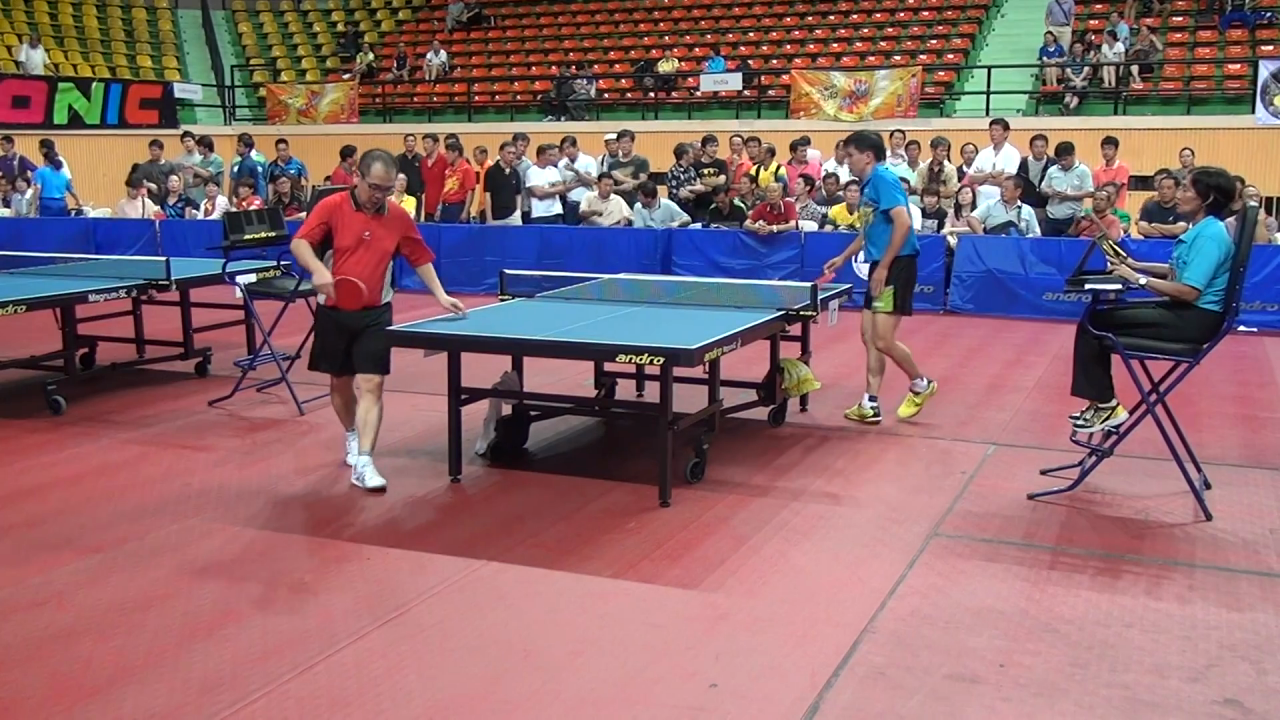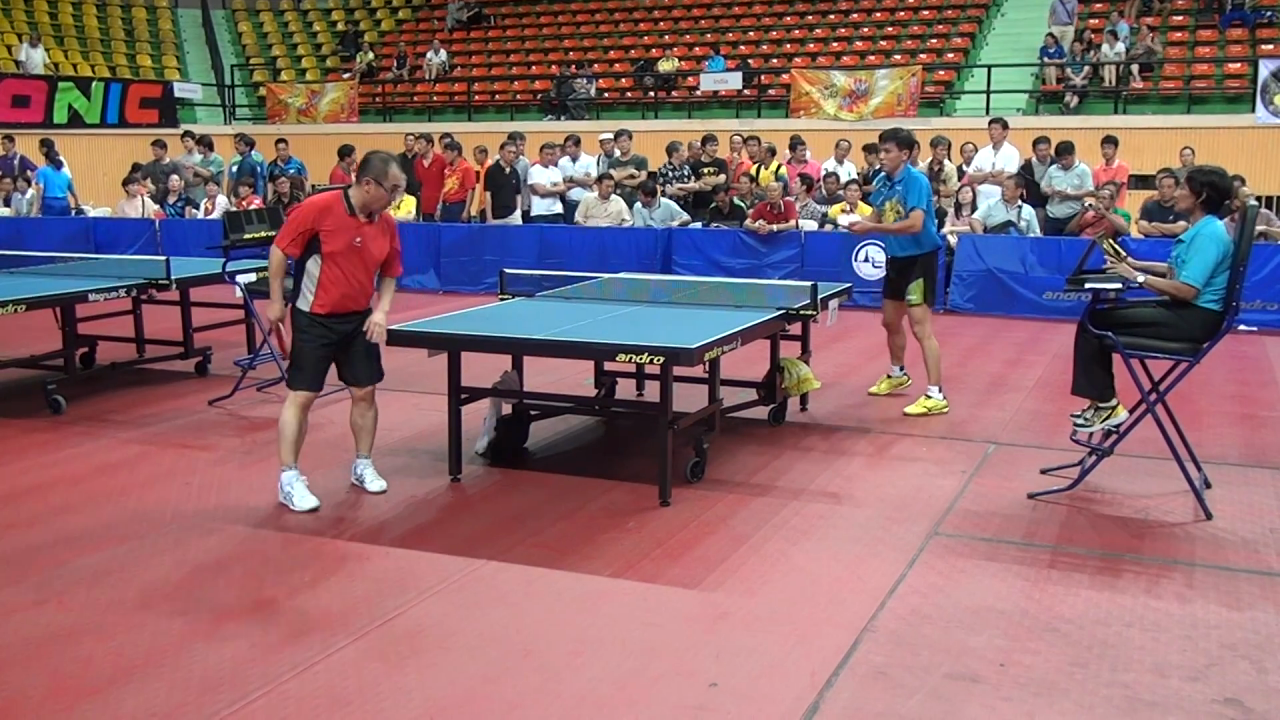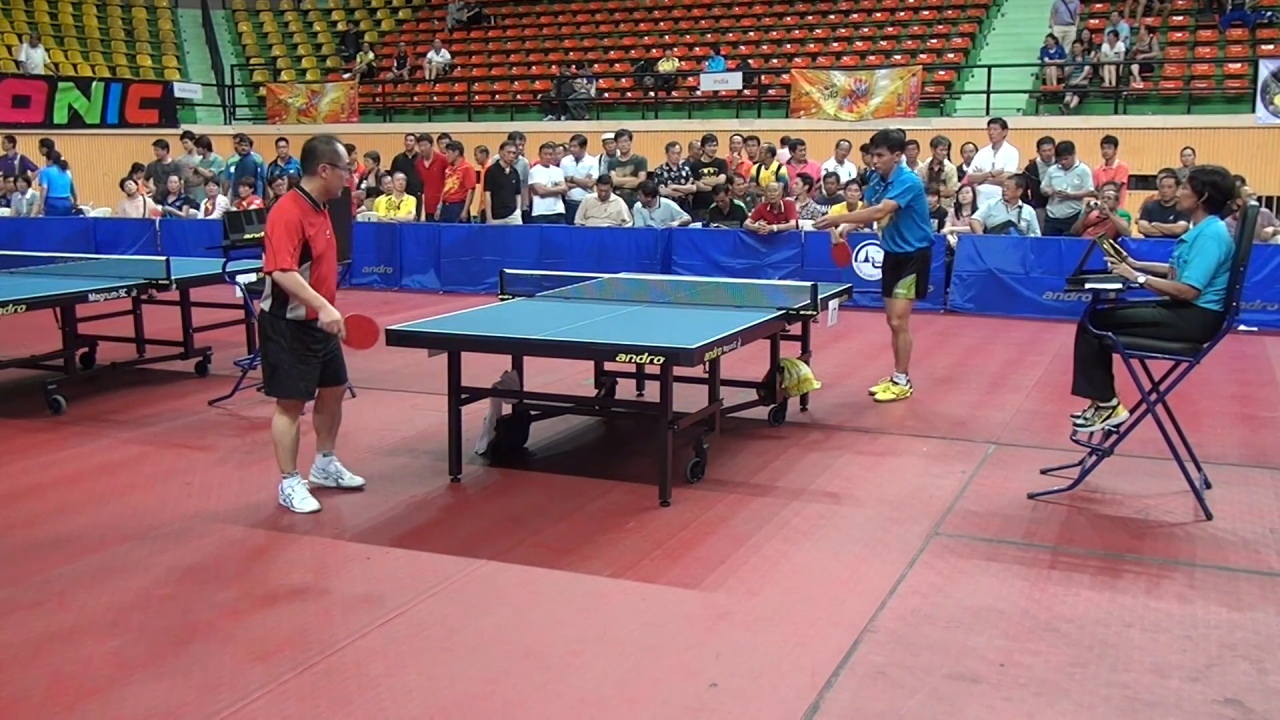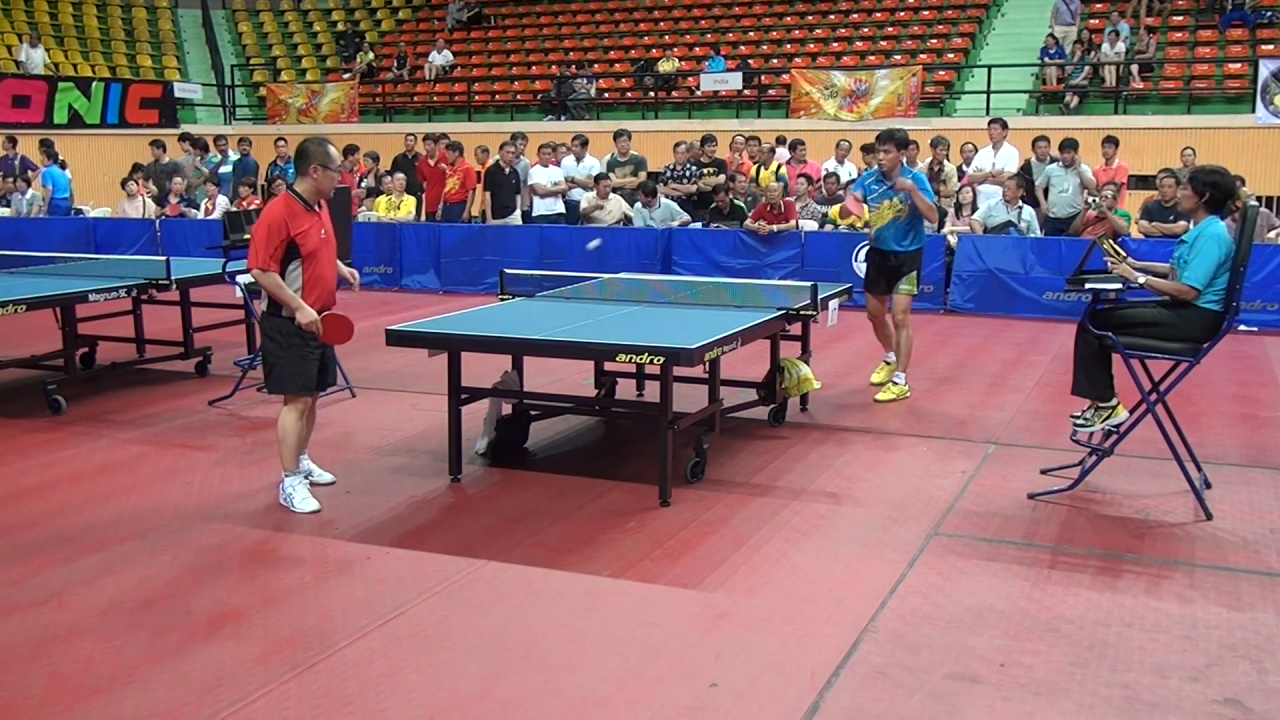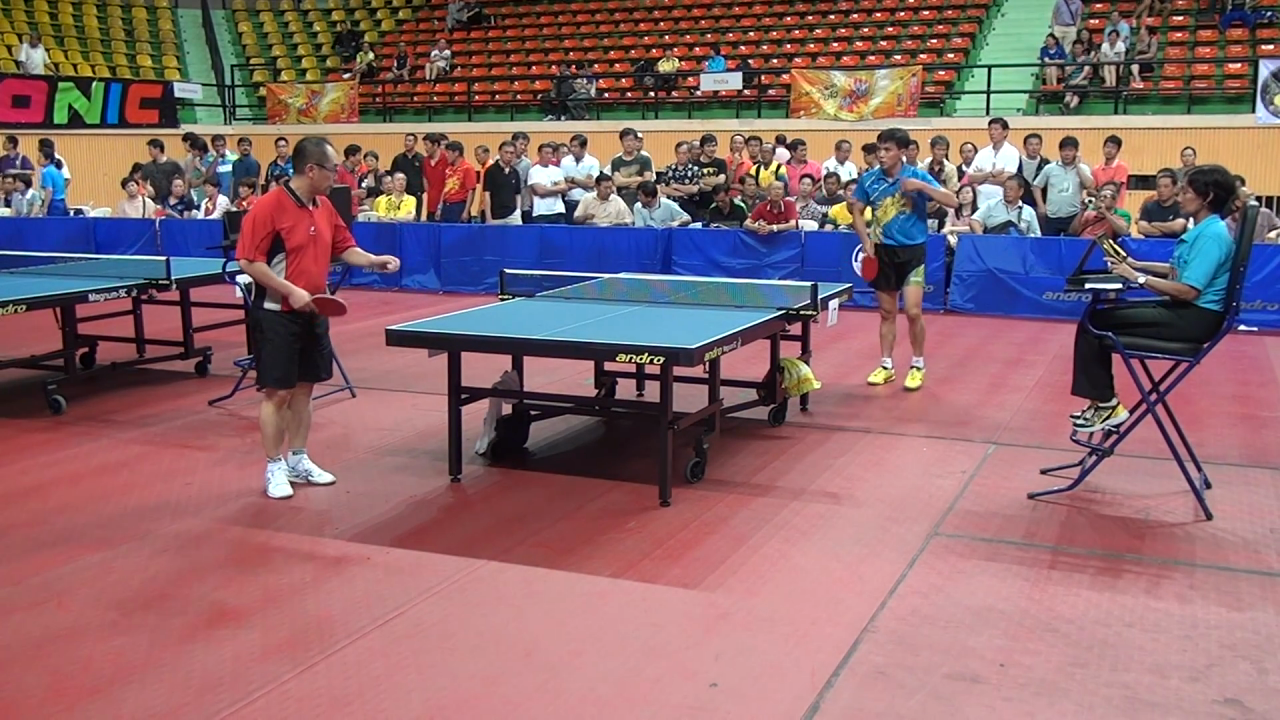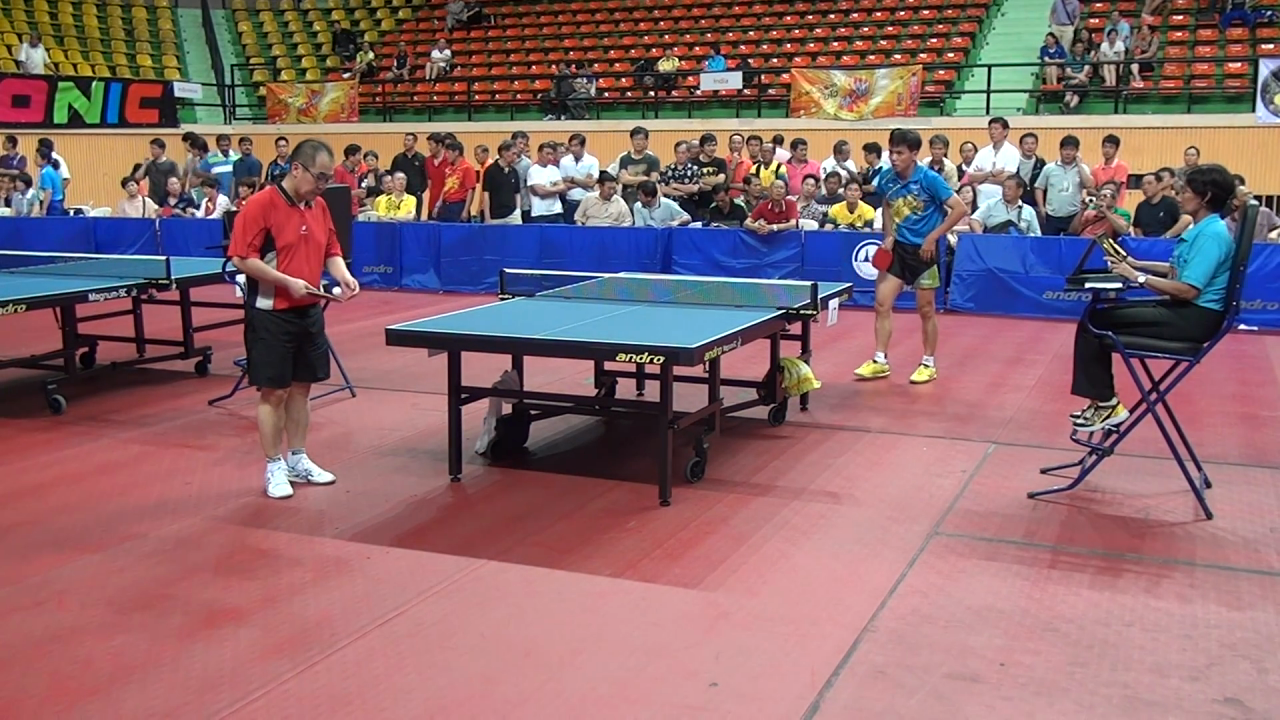
dt=0.5s
person 1, frame 1
left shoulder: (398, 217)
right shoulder: (331, 207)
left elbow: (420, 258)
right elbow: (299, 243)
left wrist: (440, 293)
right wrist: (318, 270)
left hip: (375, 313)
right hip: (334, 311)
left knee: (370, 387)
right knee: (340, 383)
left ankle: (363, 464)
right ankle: (352, 436)
person 1, frame 2
left shoulder: (387, 224)
right shoulder: (317, 208)
left elbow: (389, 273)
right elbow: (280, 251)
left wrist: (381, 311)
right wrist: (276, 301)
left hip: (358, 320)
right hip: (312, 319)
left knee: (365, 393)
right knee: (301, 397)
left ankle: (362, 466)
right ankle: (289, 479)
person 1, frame 3
left shoulder: (320, 206)
right shoulder: (288, 212)
right elbow: (282, 273)
left wrist: (326, 308)
right wrist: (323, 308)
left hip: (320, 320)
right hip: (290, 324)
left knee: (334, 389)
right knee: (290, 404)
left ankle: (325, 465)
right ankle: (290, 483)
person 1, frame 4
left shoulder: (320, 206)
right shoulder: (279, 212)
right elbow: (261, 270)
left wrist: (341, 268)
right wrist: (300, 308)
left hip: (320, 320)
right hip: (288, 322)
left knee: (311, 396)
right knee: (294, 401)
left ankle: (301, 461)
right ankle: (291, 482)
person 1, frame 5
left shoulder: (324, 206)
right shoulder: (268, 207)
left elbow: (343, 248)
right elbow: (248, 260)
left wrist: (374, 260)
right wrist: (290, 291)
left hip: (313, 314)
right hip: (277, 316)
left knee: (303, 389)
right knee: (277, 393)
left ankle: (297, 460)
right ankle: (274, 467)
person 1, frame 6
left shoulder: (319, 207)
right shoulder: (261, 205)
left elbow: (331, 251)
right elbow: (241, 258)
left wrist: (344, 276)
right wrist: (287, 282)
left hip: (309, 313)
right hip: (271, 315)
left knee: (301, 389)
right knee: (274, 392)
left ankle: (297, 459)
right ankle: (274, 468)
person 2, frame 1
left shoulder: (882, 179)
right shoulder: (870, 184)
left elbow: (903, 223)
left wrist: (883, 267)
right wrist: (842, 258)
left hip: (896, 266)
right hip: (884, 267)
left knee: (883, 340)
right knee: (869, 336)
left ankle: (921, 385)
right ankle: (870, 404)
person 2, frame 2
left shoulder: (917, 181)
right shoulder: (882, 182)
left elbow: (915, 224)
right elbow: (877, 218)
left wrist: (872, 228)
right wrist: (861, 221)
left hip: (920, 259)
right hip: (896, 259)
left knee: (921, 330)
right knee: (891, 322)
left ankle: (935, 396)
right ankle: (896, 375)
person 2, frame 3
left shoulder: (908, 181)
right shoulder: (878, 180)
left elbow: (880, 212)
right elbow: (867, 211)
left wrist: (838, 218)
right wrist: (845, 229)
left hip: (913, 256)
right hip: (893, 254)
left knee: (898, 321)
right knee: (894, 321)
left ankle: (902, 382)
right ankle: (898, 377)
person 2, frame 4
left shoulder: (915, 179)
right shoulder: (868, 178)
left elbow: (932, 217)
left wrist: (913, 191)
left hip: (907, 255)
right hip: (878, 253)
left knee: (900, 318)
right knee: (874, 313)
left ankle: (900, 381)
right ankle: (890, 357)
person 2, frame 5
left shoulder: (918, 177)
right shoulder: (868, 179)
left elbow: (952, 202)
right elbow: (857, 213)
left wrist: (921, 186)
right wrist: (866, 241)
left hip: (912, 251)
right hip: (883, 251)
left knee: (913, 311)
right knee: (887, 313)
left ankle: (918, 365)
right ankle: (886, 365)
person 2, frame 6
left shoulder: (929, 179)
right shoulder: (886, 178)
left elbow: (959, 209)
left wrist: (932, 237)
right wrist: (889, 234)
left hip: (923, 250)
right hip: (898, 248)
left knee: (925, 310)
right knee: (881, 304)
left ankle: (928, 364)
right ankle: (880, 361)
person 3, frame 1
left shoulder: (1210, 235)
right shoulder: (1200, 230)
left elbow: (1189, 291)
left wrist: (1138, 279)
right wrist: (1137, 266)
left hip: (1193, 319)
right hip: (1182, 312)
left knee: (1094, 322)
right knee: (1097, 318)
left ankle: (1106, 405)
right ankle: (1103, 401)
person 3, frame 2
left shoulder: (1209, 234)
right shoulder: (1200, 229)
left elbow: (1187, 289)
left wrist: (1137, 276)
right wrist: (1136, 264)
left hip: (1193, 318)
right hip: (1182, 311)
left knee: (1094, 322)
right knee: (1098, 317)
left ankle: (1106, 404)
right ankle: (1105, 401)
person 3, frame 3
left shoulder: (1211, 235)
right shoulder: (1202, 230)
left elbow: (1188, 290)
left wrist: (1138, 277)
right wrist: (1137, 265)
left hip: (1194, 319)
right hip: (1182, 311)
left knee: (1094, 322)
right knee: (1098, 316)
left ankle: (1107, 404)
right ankle: (1105, 401)
person 3, frame 4
left shoulder: (1212, 235)
right shoulder: (1203, 230)
left elbow: (1188, 290)
left wrist: (1138, 278)
right wrist: (1138, 265)
left hip: (1194, 319)
right hip: (1182, 312)
left knee: (1094, 322)
right knee: (1098, 316)
left ankle: (1106, 404)
right ankle: (1104, 401)
person 3, frame 5
left shoulder: (1212, 235)
right shoulder: (1203, 230)
left elbow: (1188, 290)
left wrist: (1138, 277)
right wrist: (1137, 264)
left hip: (1194, 318)
right hip: (1182, 311)
left knee: (1094, 322)
right knee: (1097, 317)
left ankle: (1106, 403)
right ankle: (1104, 401)
person 3, frame 6
left shoulder: (1212, 234)
right shoulder: (1203, 229)
left elbow: (1188, 289)
left wrist: (1138, 277)
right wrist: (1138, 264)
left hip: (1194, 318)
right hip: (1182, 311)
left knee: (1094, 321)
right knee: (1098, 315)
left ankle: (1106, 403)
right ankle: (1104, 400)
